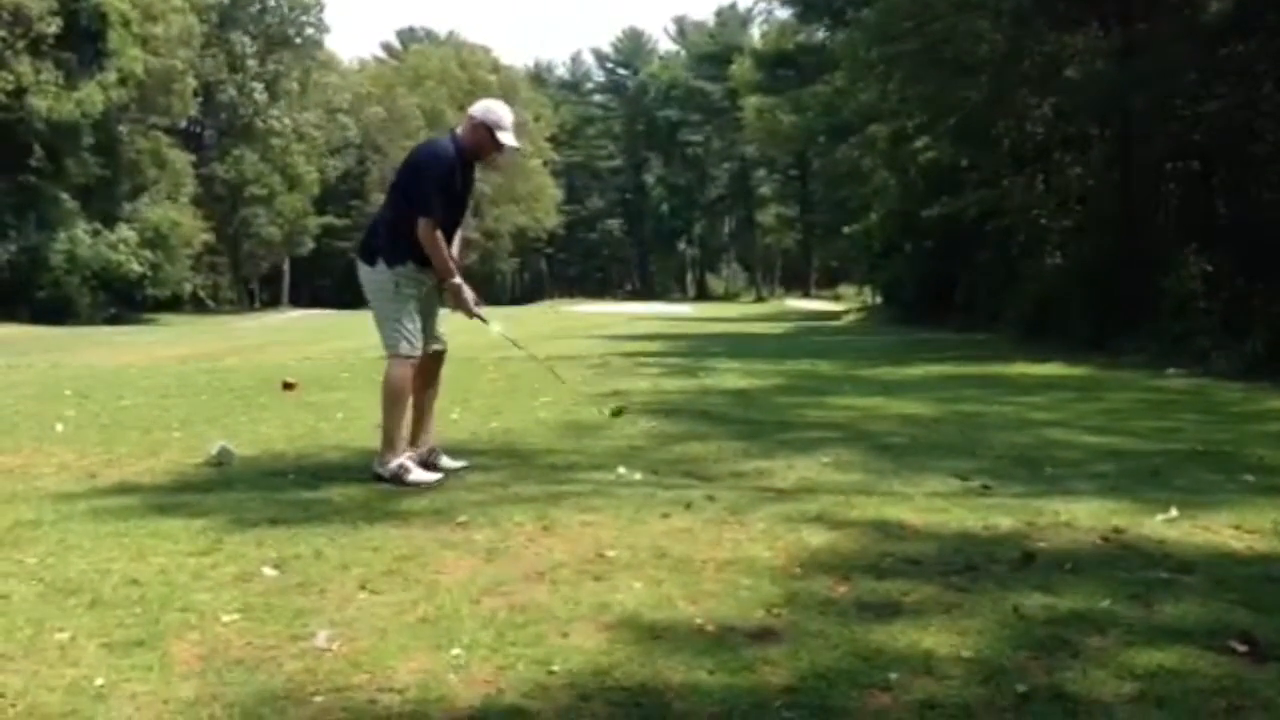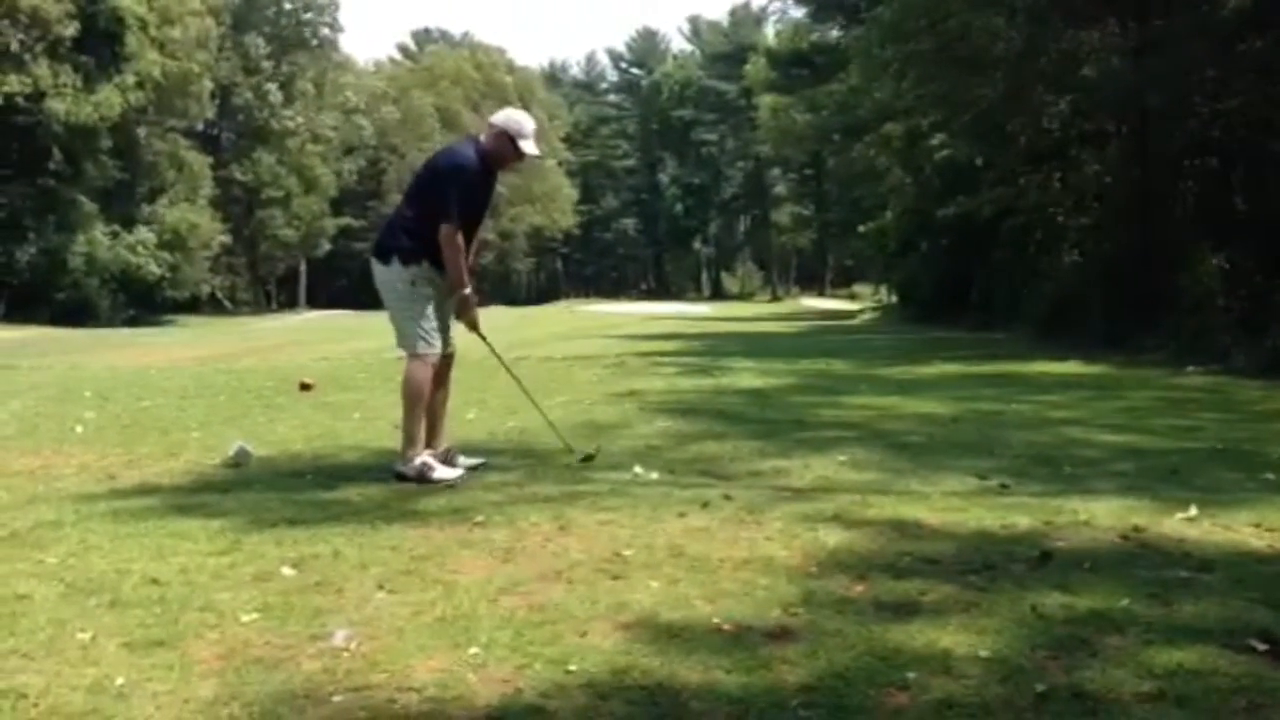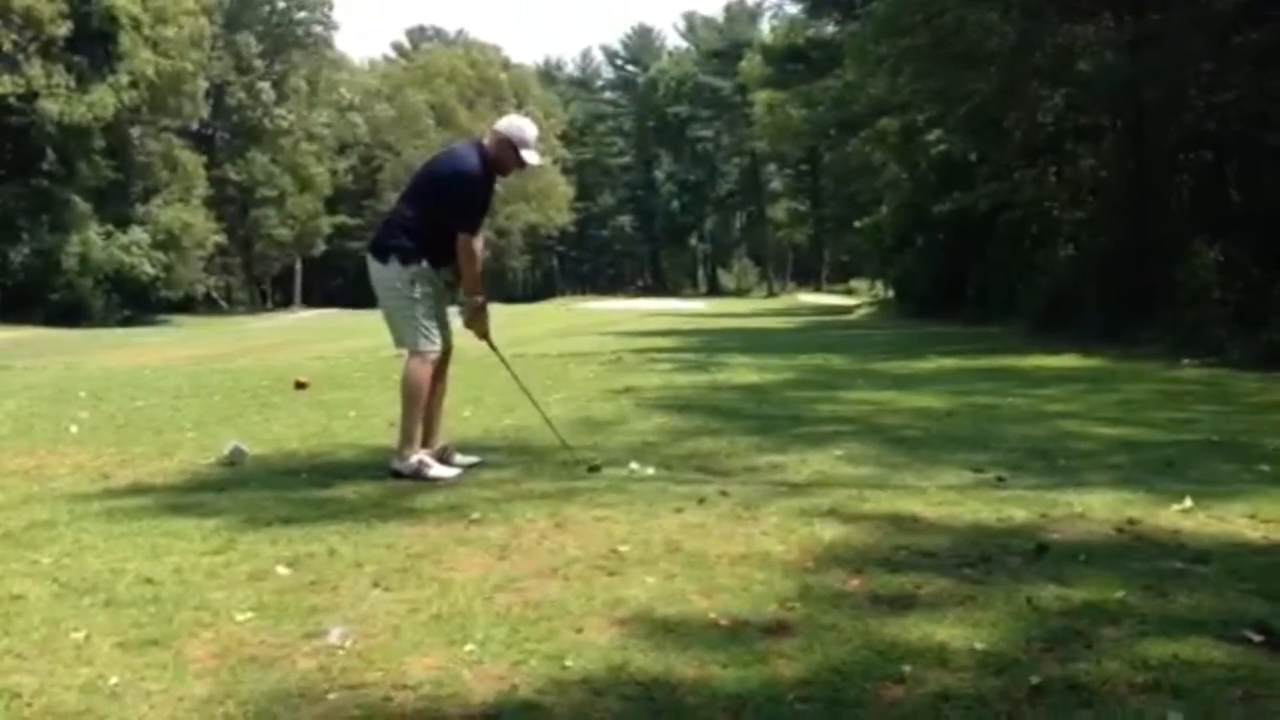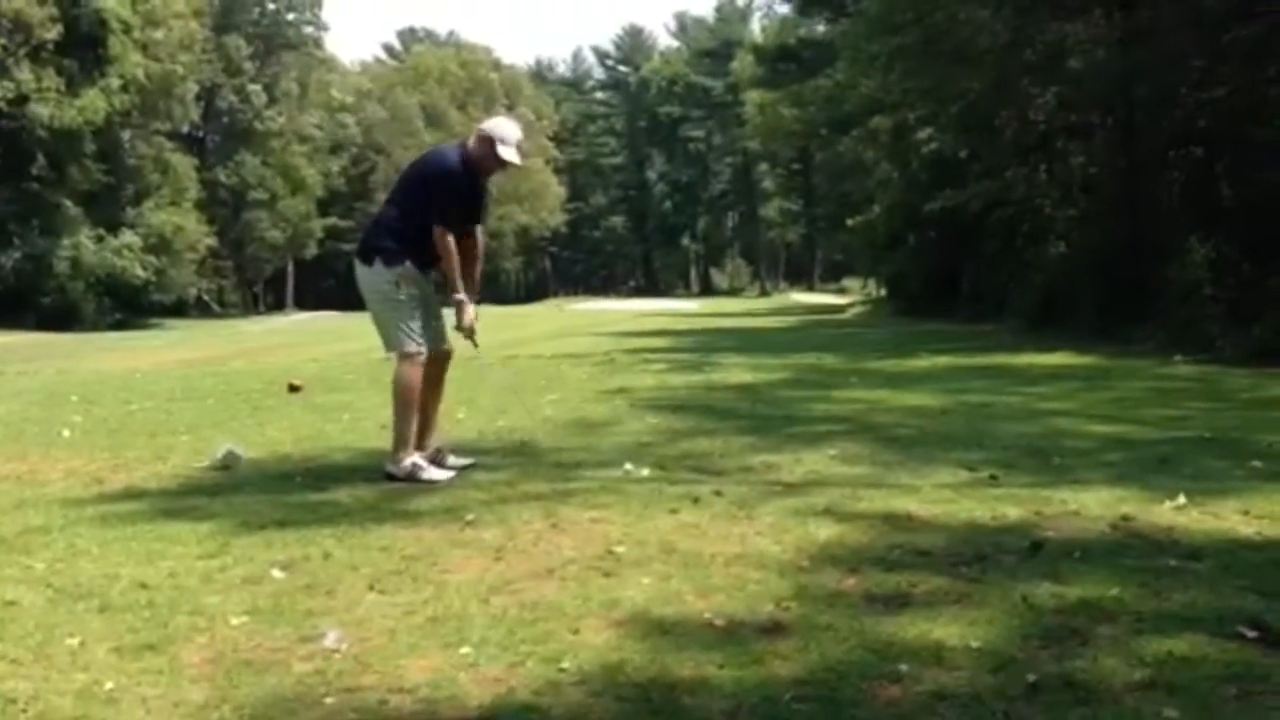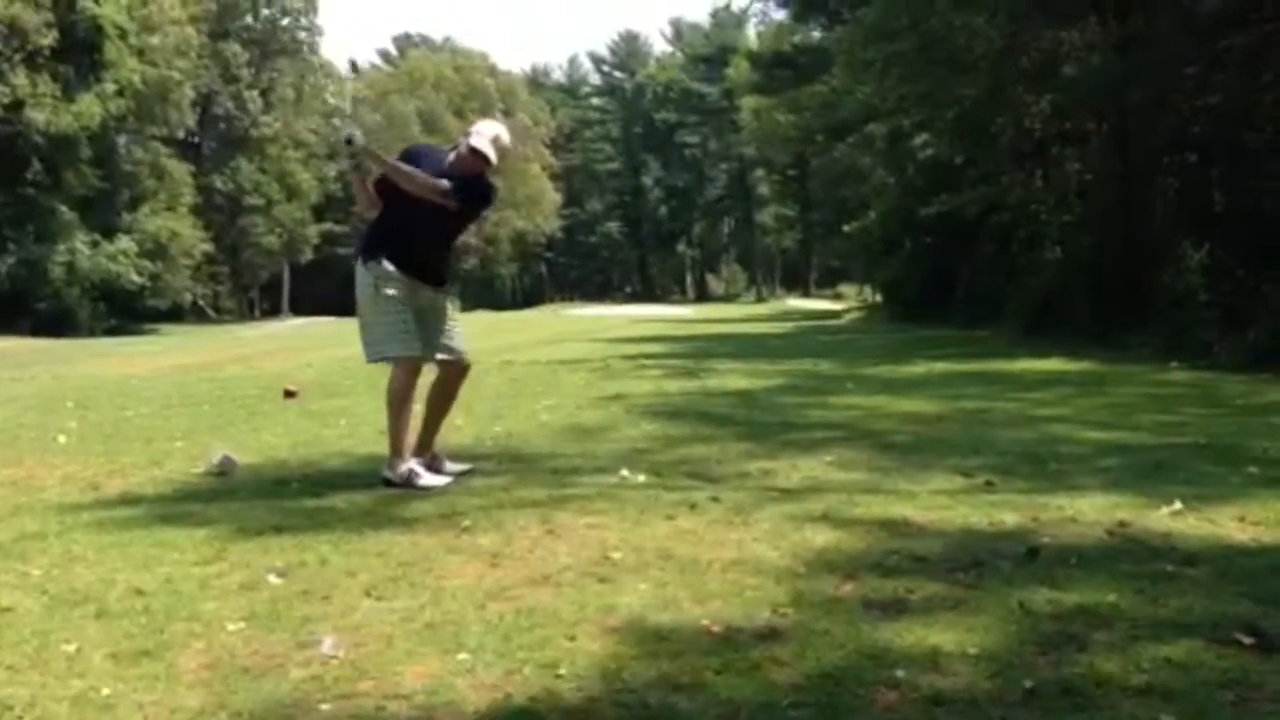
dt=0.5s
person 1, frame 1
left shoulder: (463, 163)
right shoulder: (436, 157)
left elbow: (450, 226)
right elbow: (426, 229)
left wrist: (453, 276)
right wrist: (454, 282)
left hip: (418, 266)
right hip: (390, 264)
left knee: (432, 352)
right knee: (406, 354)
left ankle: (421, 447)
right ankle: (390, 458)
person 1, frame 2
left shoulder: (482, 168)
right shoulder: (461, 164)
left elbow: (468, 233)
right elbow: (448, 234)
left wrist: (462, 285)
right wrist: (464, 292)
left hip: (427, 266)
right hip: (403, 262)
left knee: (443, 353)
right knee: (424, 353)
left ankle: (435, 448)
right ankle: (411, 457)
person 1, frame 3
left shoulder: (479, 168)
right shoulder: (466, 170)
left elbow: (473, 238)
right elbow: (465, 243)
left wrist: (471, 294)
right wrist: (477, 301)
left hip: (421, 263)
right hip: (400, 262)
left knee: (441, 351)
right knee: (425, 351)
left ankle: (432, 447)
right ankle: (407, 456)
person 1, frame 4
left shoulder: (475, 182)
right shoulder: (445, 166)
left elbow: (472, 239)
right elbow: (442, 237)
left wrist: (470, 298)
right wrist: (460, 295)
left hip: (417, 270)
right hip: (387, 264)
left knee: (438, 352)
right knee: (414, 354)
left ankle: (425, 447)
right ankle: (401, 458)
person 1, frame 5
left shoulder: (481, 190)
right shoulder: (419, 155)
left elbow: (431, 190)
right elbow: (371, 208)
left wrist: (374, 157)
right wrist: (359, 166)
left hip: (431, 283)
right hip: (383, 270)
left knee: (456, 363)
right knee: (408, 361)
left ankle: (424, 453)
right ankle: (398, 464)
